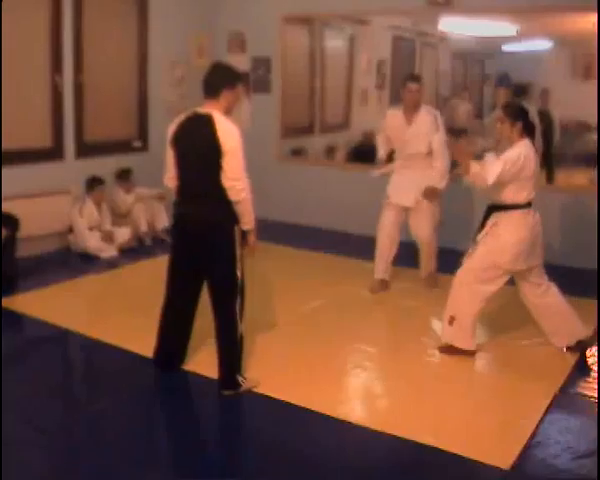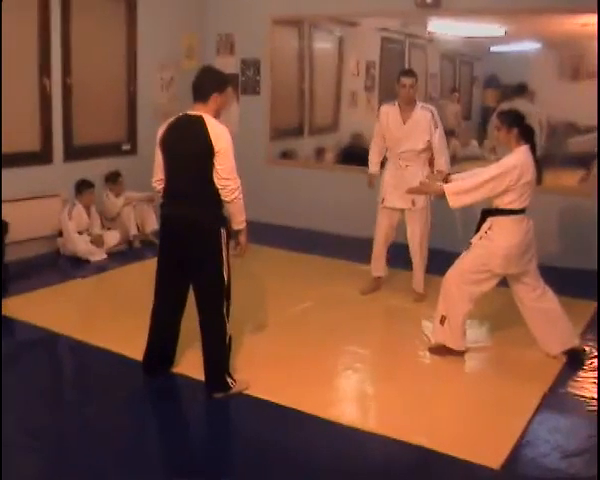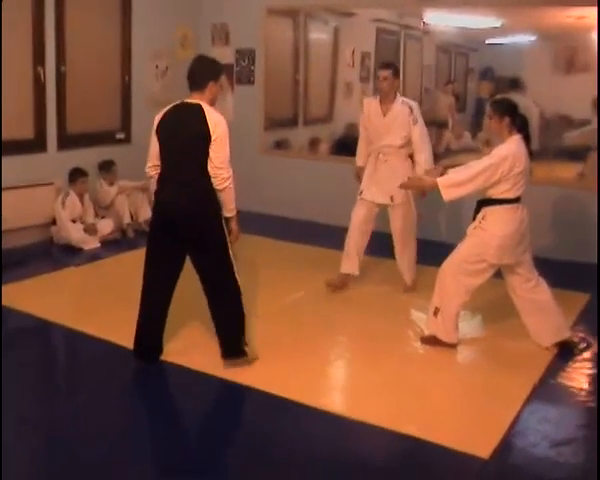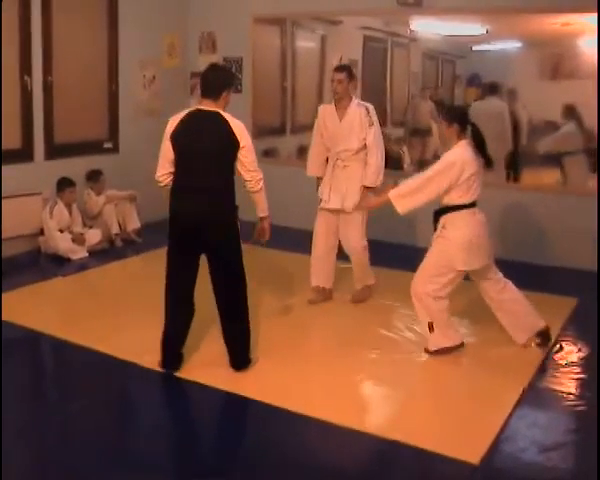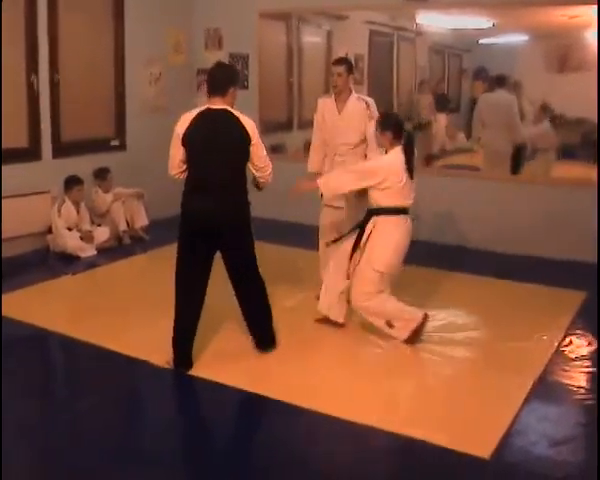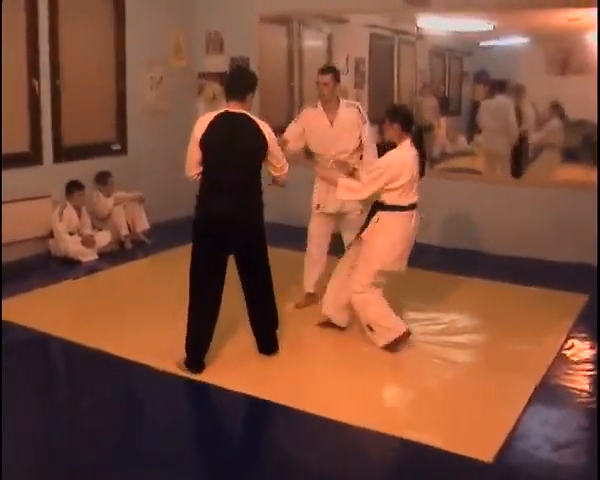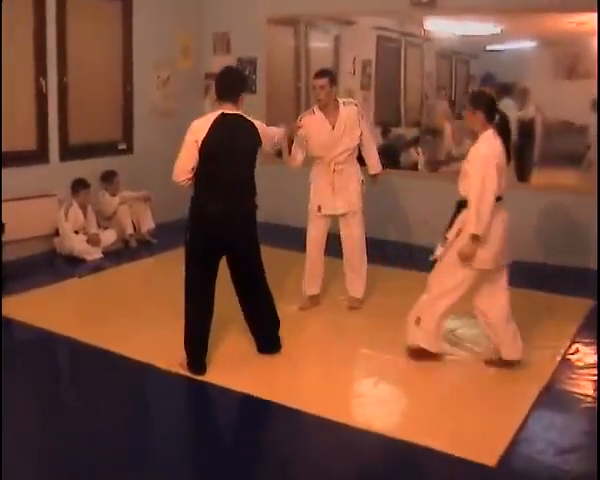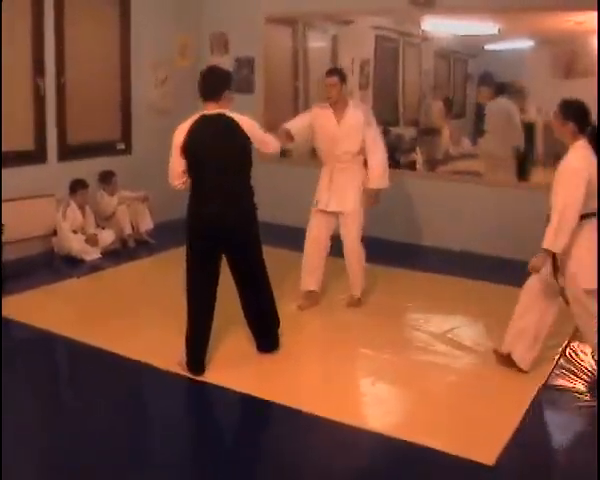
dt=0.4s
person 1, frame 1
left shoulder: (180, 126)
right shoulder: (226, 129)
left elbow: (172, 178)
right elbow: (237, 186)
right wrist: (249, 226)
left hip: (185, 218)
right hip: (218, 222)
left knee: (181, 291)
right knee: (227, 298)
left ankle: (167, 357)
right ankle: (230, 377)
person 1, frame 2
left shoulder: (168, 129)
right shoulder: (216, 131)
left elbow: (159, 181)
right elbow: (229, 186)
right wrist: (240, 227)
left hip: (172, 220)
right hip: (205, 224)
left knee: (168, 293)
right knee: (213, 300)
left ankle: (156, 361)
right ankle: (218, 379)
person 1, frame 3
left shoulder: (164, 117)
right shoulder: (214, 120)
left elbow: (153, 168)
right elbow: (220, 175)
right wrist: (231, 215)
left hip: (166, 206)
right hip: (200, 209)
left knee: (157, 278)
right knee: (222, 279)
left ankle: (146, 347)
right ankle: (234, 348)
person 1, frame 4
left shoulder: (177, 123)
right shoulder: (234, 129)
left elbow: (163, 174)
right elbow: (253, 178)
right wrist: (263, 216)
left hip: (183, 213)
right hip: (219, 215)
left knee: (179, 285)
right knee: (230, 286)
left ankle: (170, 356)
right ankle: (239, 356)
person 1, frame 5
left shoulder: (187, 122)
right shoulder: (245, 125)
left elbow: (175, 169)
right elbow: (264, 172)
right wrist: (258, 182)
left hip: (196, 210)
right hip: (233, 211)
left knee: (189, 283)
right knee: (247, 276)
left ankle: (182, 356)
right ankle: (265, 337)
person 1, frame 6
left shoulder: (204, 124)
right shoulder: (261, 130)
left elbow: (192, 170)
right elbow: (281, 173)
left hip: (210, 212)
right hip: (246, 213)
left knee: (205, 284)
right knee: (257, 278)
left ankle: (195, 357)
right ankle: (268, 341)
person 1, frame 7
left shoulder: (201, 126)
right shoulder: (254, 129)
left elbow: (181, 175)
right elbow: (275, 137)
right wrist: (286, 131)
left hip: (206, 215)
right hip: (242, 215)
left knee: (199, 286)
right knee: (251, 277)
left ankle: (196, 358)
right ankle: (268, 339)
person 1, frame 8
left shoulder: (185, 130)
right shoulder: (243, 125)
left elbow: (177, 180)
right elbow: (272, 146)
right wrist: (276, 137)
left hip: (203, 217)
right hip: (240, 214)
left knee: (200, 287)
right knee: (253, 277)
left ankle: (195, 360)
right ankle: (268, 339)
person 2, frame 1
left shoulder: (517, 155)
right shoulder: (525, 150)
left elbow: (488, 179)
right elbow: (496, 172)
left wrist: (467, 163)
right wrist: (471, 165)
left hip: (508, 227)
right hip: (524, 223)
left knee: (468, 279)
right knee: (537, 284)
left ankle: (460, 341)
right ankle: (574, 337)
person 2, frame 2
left shoulder: (515, 163)
right shoulder: (523, 158)
left elbow: (479, 184)
right elbow: (484, 174)
left wrist: (436, 189)
right wrist: (447, 179)
left hip: (502, 232)
right hip: (518, 230)
left knee: (457, 281)
right knee: (532, 289)
left ankle: (451, 341)
right ankle: (565, 343)
person 2, frame 3
left shoulder: (507, 152)
right shoulder: (516, 147)
left elbow: (474, 176)
right elbow: (478, 168)
left wrist: (428, 183)
right wrist: (441, 175)
left hip: (496, 222)
right hip: (513, 219)
left knee: (453, 272)
right knee: (526, 280)
left ankle: (443, 333)
right ankle: (556, 334)
person 2, frame 4
left shoulder: (455, 158)
right shoulder: (468, 153)
left elbow: (425, 184)
right elbow: (431, 180)
left wrist: (381, 199)
right wrist: (398, 188)
left hip: (456, 228)
right hip: (471, 223)
left knee: (425, 288)
right knee: (492, 282)
left ankle: (445, 339)
right ankle: (533, 328)
person 2, frame 5
left shoulder: (386, 164)
right shoulder: (401, 157)
left elbow: (349, 178)
right elbow: (361, 174)
left wrist: (314, 183)
left hip: (386, 229)
right hip: (386, 225)
left knee: (365, 296)
right knee: (340, 259)
left ankle: (411, 322)
right ankle: (334, 313)
person 2, frame 6
left shoulder: (396, 159)
right shoulder: (410, 153)
left elbow: (363, 186)
right elbow: (376, 175)
left wrist: (333, 178)
right wrist: (343, 175)
left hip: (391, 225)
right hip: (400, 221)
left knee: (360, 286)
right knee: (350, 266)
left ankle: (392, 332)
right ankle: (336, 316)
person 2, frame 7
left shoulder: (483, 149)
right shoulder: (495, 142)
left elbow: (481, 198)
left wrist: (471, 238)
left hip: (478, 226)
right hip: (491, 222)
left knee: (441, 285)
right knee: (489, 293)
left ankle: (426, 343)
right ankle: (509, 350)
person 2, frame 8
left shoulder: (577, 160)
right shoulder: (583, 153)
left elbow: (566, 213)
left wrist: (546, 251)
left hip: (576, 244)
right hip: (577, 238)
left knee: (587, 311)
right knee: (536, 295)
right ankle: (518, 353)
person 3, frame 1
left shoulder: (432, 117)
right shoulder: (392, 115)
left elbow: (441, 153)
right elbow: (384, 139)
left wrist: (436, 184)
right wrist: (381, 159)
left hip: (425, 178)
right hip: (399, 176)
left knee: (425, 233)
right knee: (386, 228)
left ankle: (429, 271)
right ankle: (381, 277)
person 3, frame 2
left shoulder: (429, 113)
right shoulder: (386, 111)
left elbow: (440, 148)
right elbow: (378, 141)
right wrist: (373, 169)
left hip: (418, 176)
right hip: (392, 175)
left knee: (418, 236)
right knee: (382, 230)
left ankle: (419, 285)
right ankle: (377, 276)
person 3, frame 3
left shoulder: (409, 108)
right shoulder: (368, 105)
left elbow: (421, 144)
right wrist: (360, 164)
left hip: (399, 171)
right hip: (374, 169)
left knee: (403, 228)
right knee: (358, 221)
left ankle: (408, 276)
right ankle: (346, 273)
person 3, frame 4
left shoulder: (365, 111)
right shoulder: (324, 111)
left elbow: (376, 148)
left wrist: (370, 183)
right wrist: (316, 175)
left hip: (356, 176)
right hip: (332, 177)
left knee: (353, 237)
right knee: (322, 234)
left ankle: (364, 283)
right ankle: (323, 287)
person 3, frame 5
left shoulder: (365, 105)
right shoulder: (323, 104)
left elbow: (374, 144)
right elbow: (318, 140)
right wrist: (315, 171)
right hip: (330, 170)
right knee: (327, 229)
person 3, frame 6
left shoulder: (355, 111)
right shoulder: (308, 114)
left elbow: (368, 147)
right elbow: (289, 141)
right hip: (324, 179)
left knee: (355, 238)
right knee: (316, 237)
right ankle: (311, 290)
person 3, frame 7
left shoulder: (352, 110)
right shoulder: (307, 119)
left elbow: (366, 141)
right elbow: (295, 160)
left wrist: (374, 169)
right wrist: (292, 140)
left hip: (349, 178)
right hip: (322, 180)
left knee: (354, 239)
right knee: (314, 239)
left ankle: (355, 292)
right ankle: (312, 292)
person 3, frame 8
left shoulder: (361, 114)
right shoulder: (318, 113)
left elbow: (376, 150)
right elbow: (298, 125)
left wrist: (375, 185)
right wrist: (287, 131)
left hip: (353, 179)
right hip: (328, 179)
left knee: (352, 239)
right knee: (315, 236)
left ankle: (356, 291)
right ankle: (311, 291)
